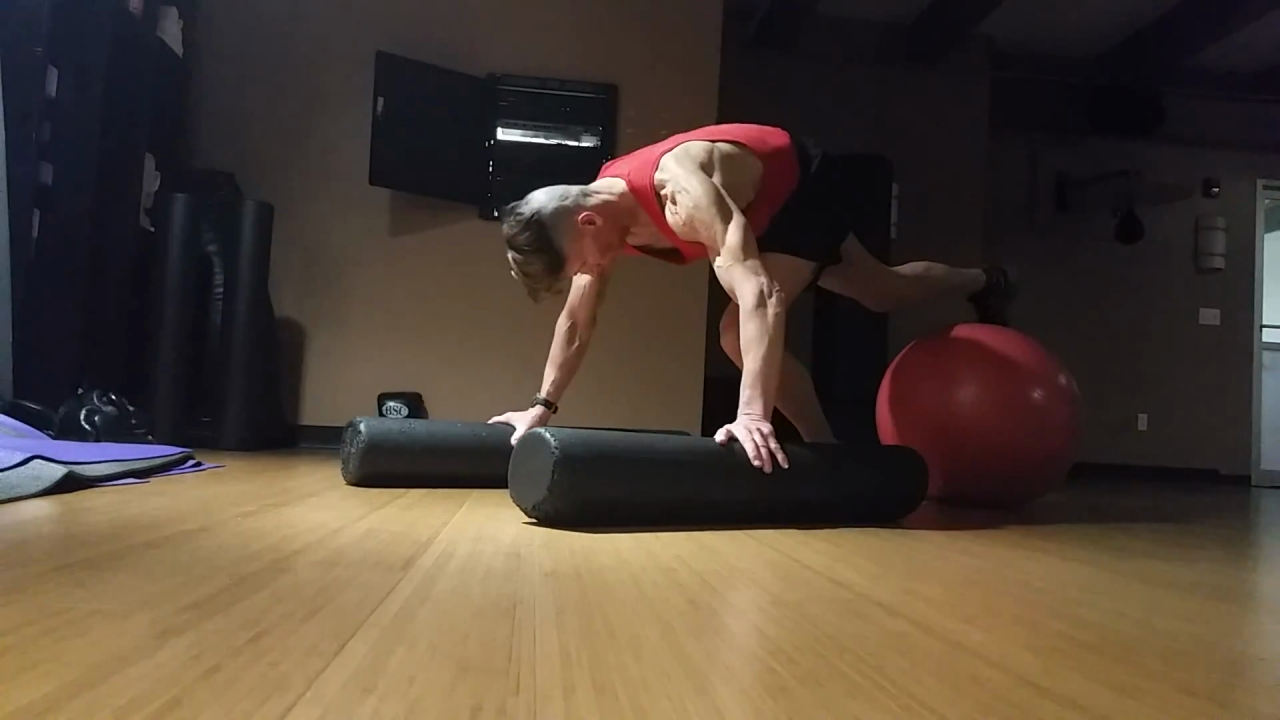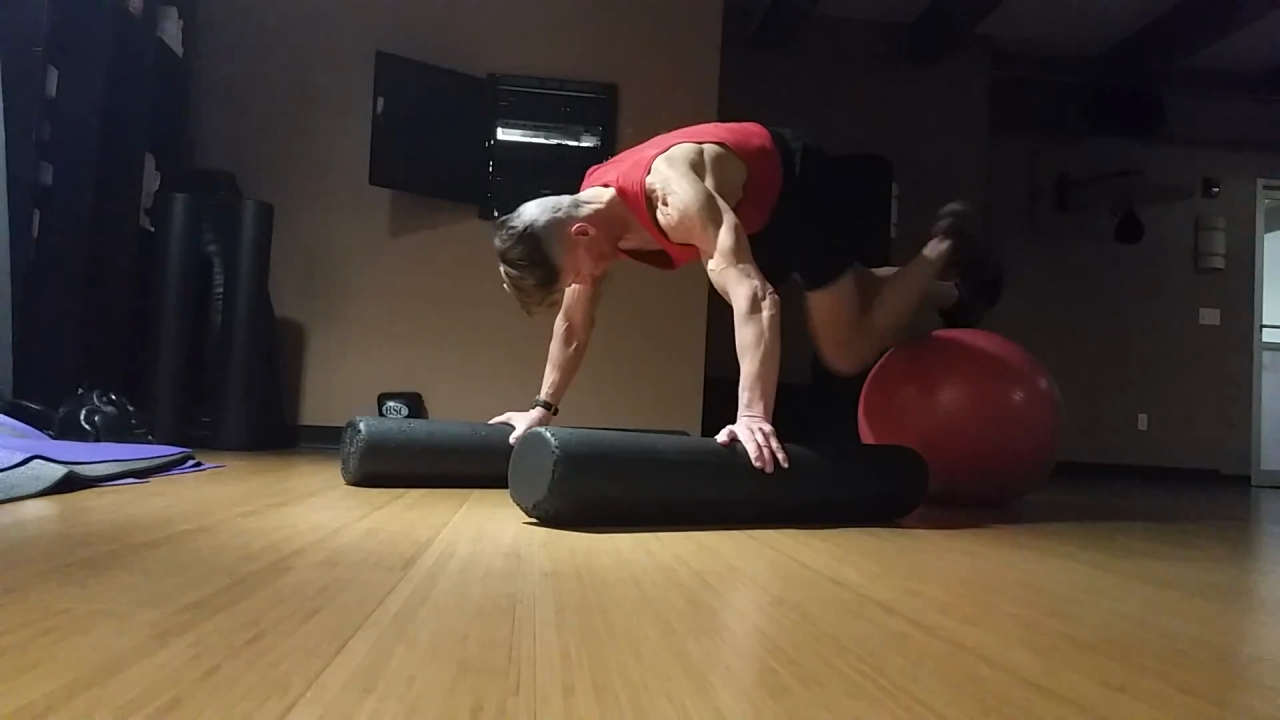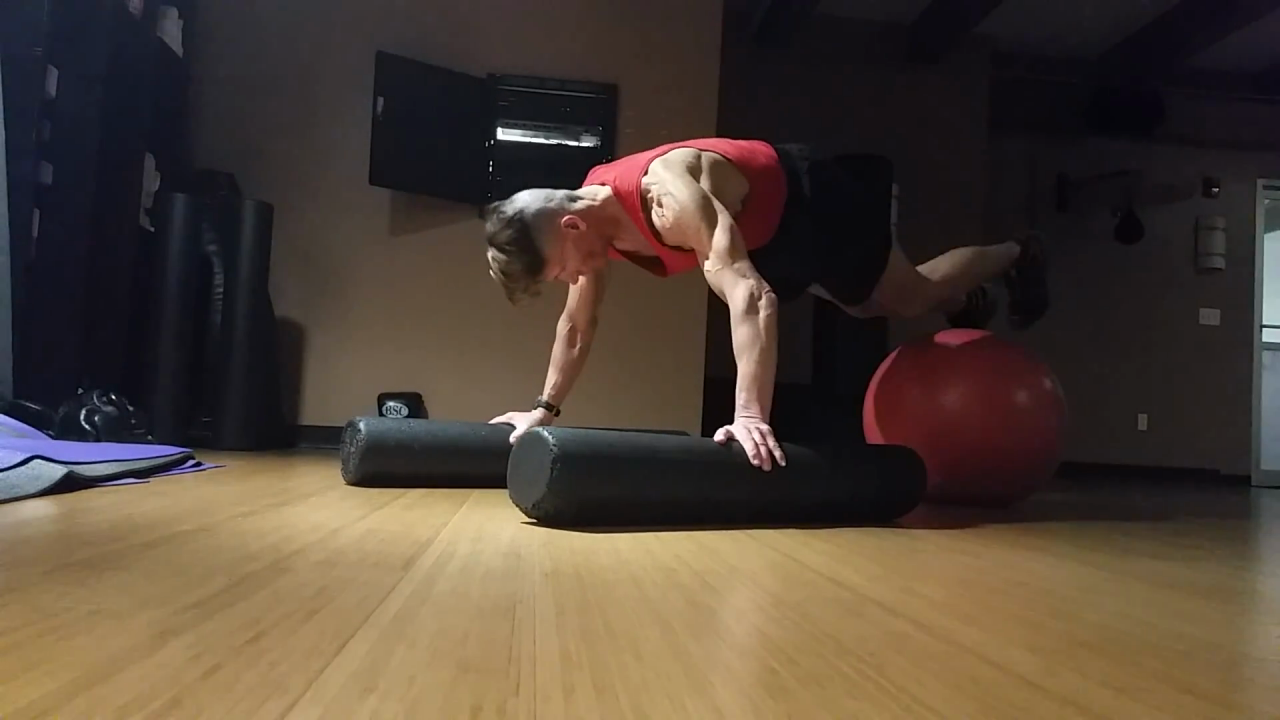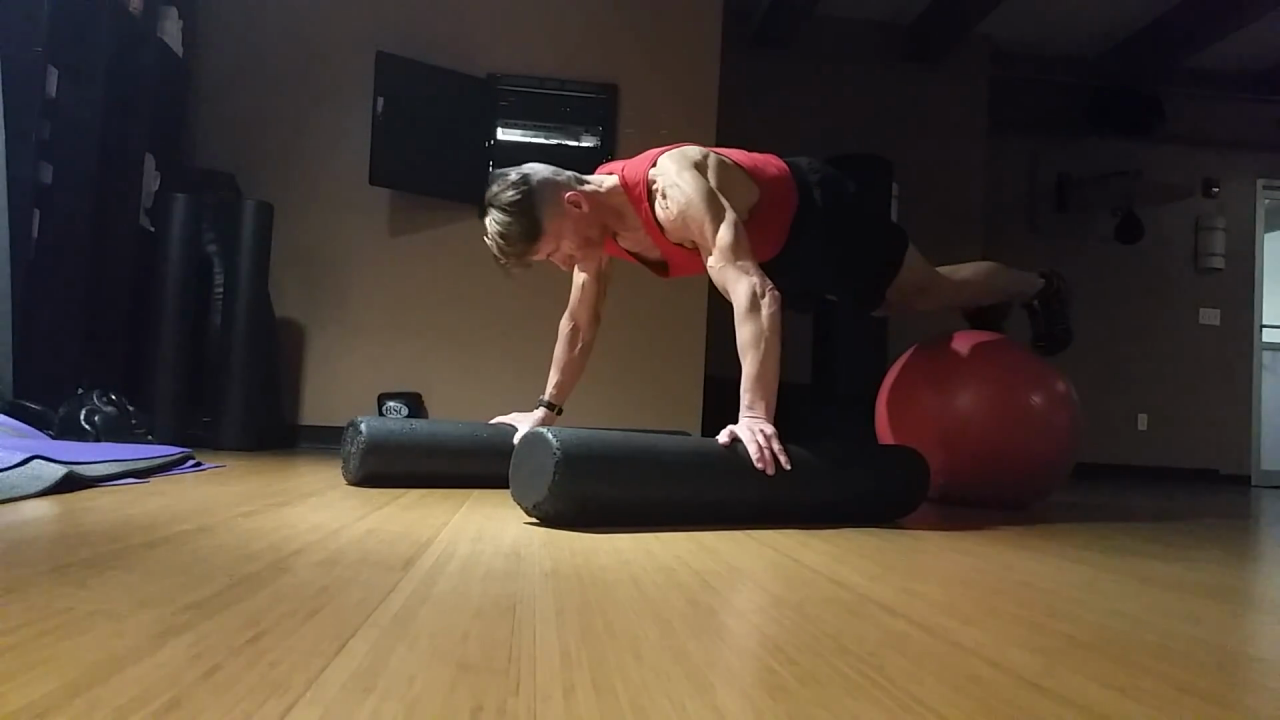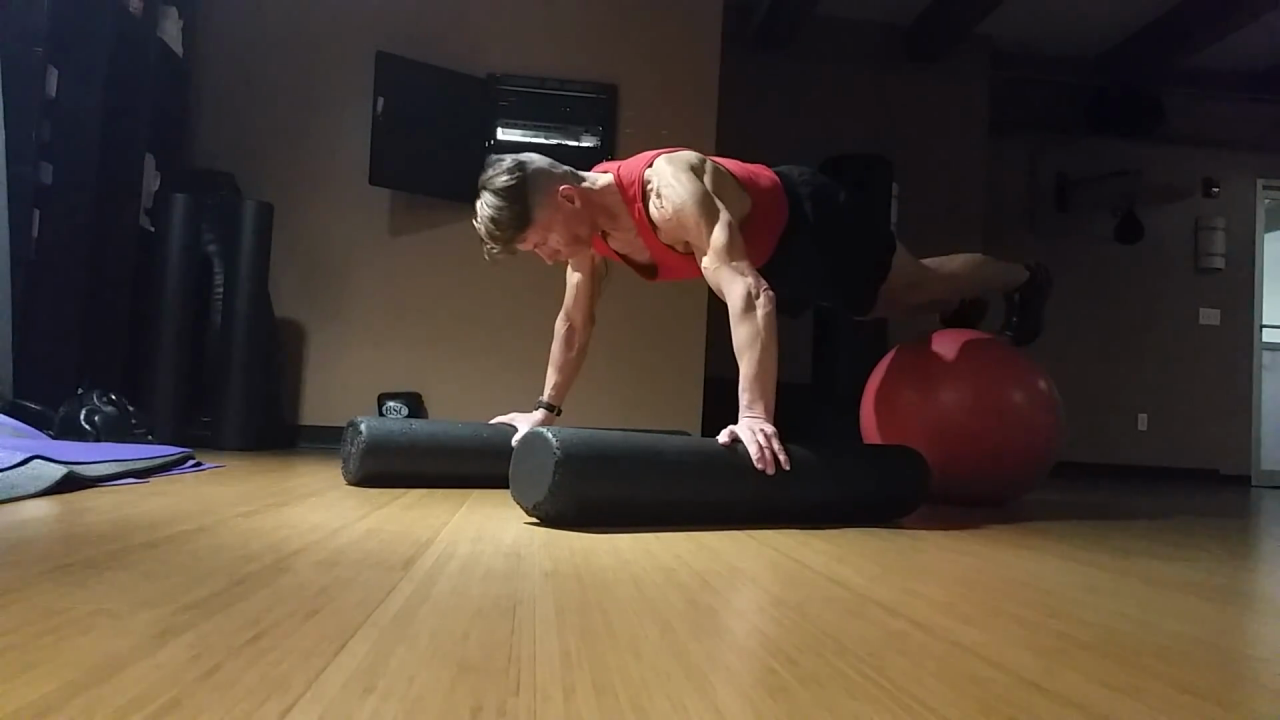
dt=0.5s
person 1, frame 1
left shoulder: (681, 193)
right shoulder: (599, 208)
left elbow: (759, 295)
right elbow: (576, 322)
left wrist: (752, 415)
right wrist: (542, 406)
left hip: (808, 184)
right hip: (769, 204)
left knee: (738, 335)
right knee: (884, 291)
right ankle: (982, 283)
person 1, frame 2
left shoulder: (673, 196)
right shoulder: (587, 213)
left elbow: (754, 297)
right elbow: (574, 324)
left wrist: (754, 416)
right wrist: (544, 407)
left hip: (795, 178)
right hip: (755, 209)
left knee: (849, 351)
right knee: (848, 294)
left ankle: (948, 244)
right ankle: (949, 296)
person 1, frame 3
left shoulder: (669, 196)
right shoulder: (585, 211)
left elbow: (749, 296)
right elbow: (576, 324)
left wrist: (752, 416)
right wrist: (545, 408)
left hip: (806, 197)
right hip: (764, 232)
left knee: (907, 296)
right knee: (862, 305)
left ankle: (1017, 258)
right ankle: (962, 303)
person 1, frame 4
left shoulder: (674, 188)
right shoulder: (595, 214)
left elbow: (753, 294)
right elbow: (580, 321)
left wrist: (756, 416)
right wrist: (547, 408)
left hip: (814, 212)
right hip: (774, 247)
left knee: (927, 292)
right knee: (888, 302)
left ankle: (1038, 291)
right ankle: (981, 306)
person 1, frame 5
left shoulder: (668, 191)
right shoulder: (588, 224)
left elbow: (749, 296)
right elbow: (575, 322)
left wrist: (754, 415)
right wrist: (546, 409)
left hip: (807, 222)
right hip: (765, 251)
left knee: (912, 286)
right knee: (884, 302)
left ankle: (1022, 281)
right ankle: (960, 306)
